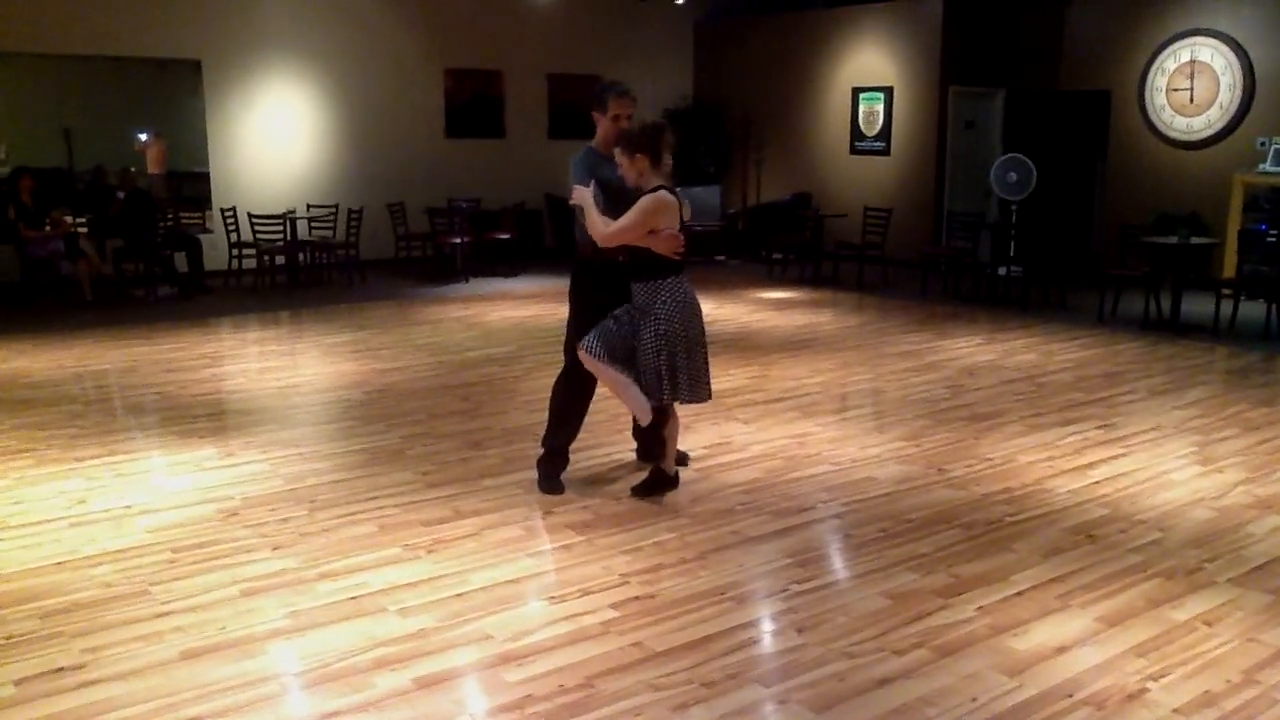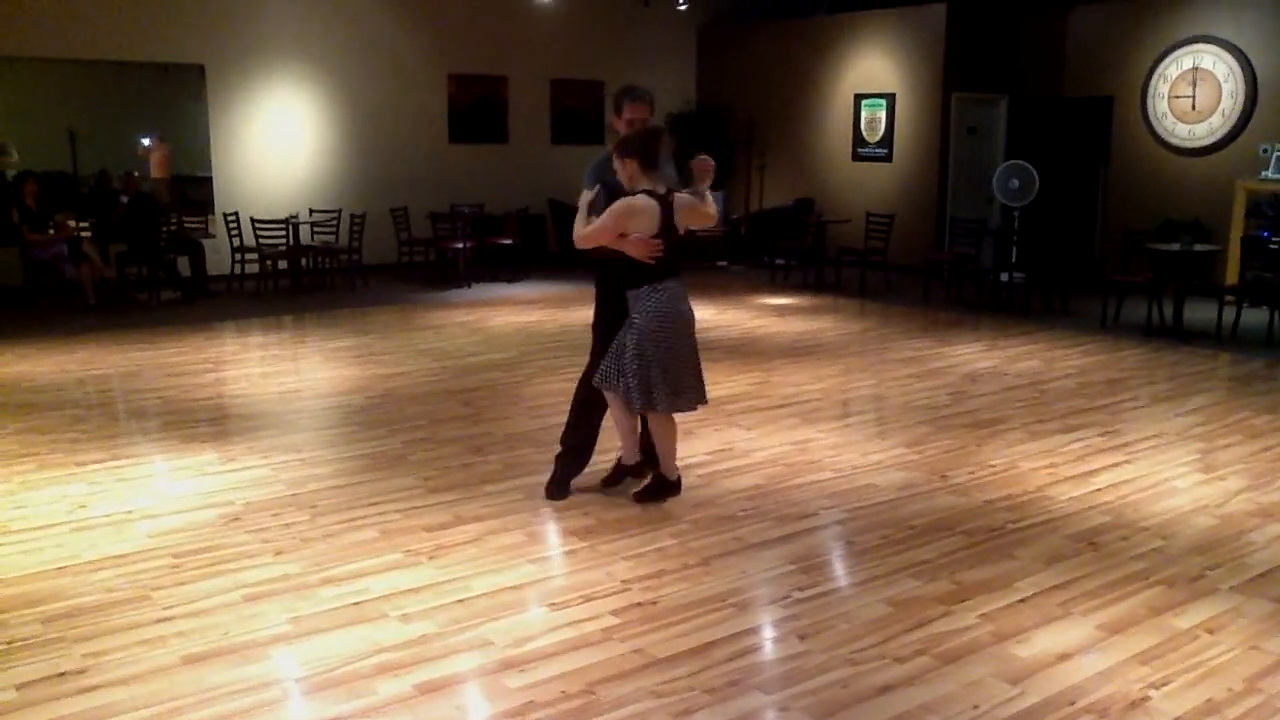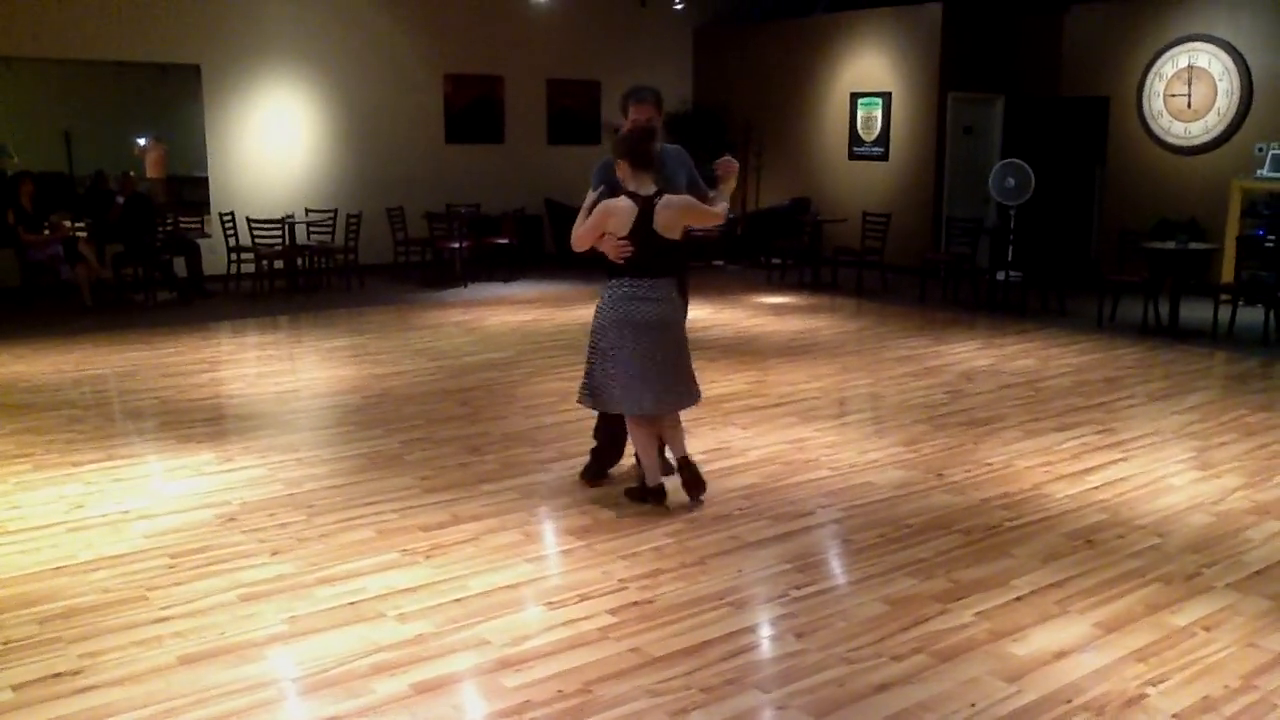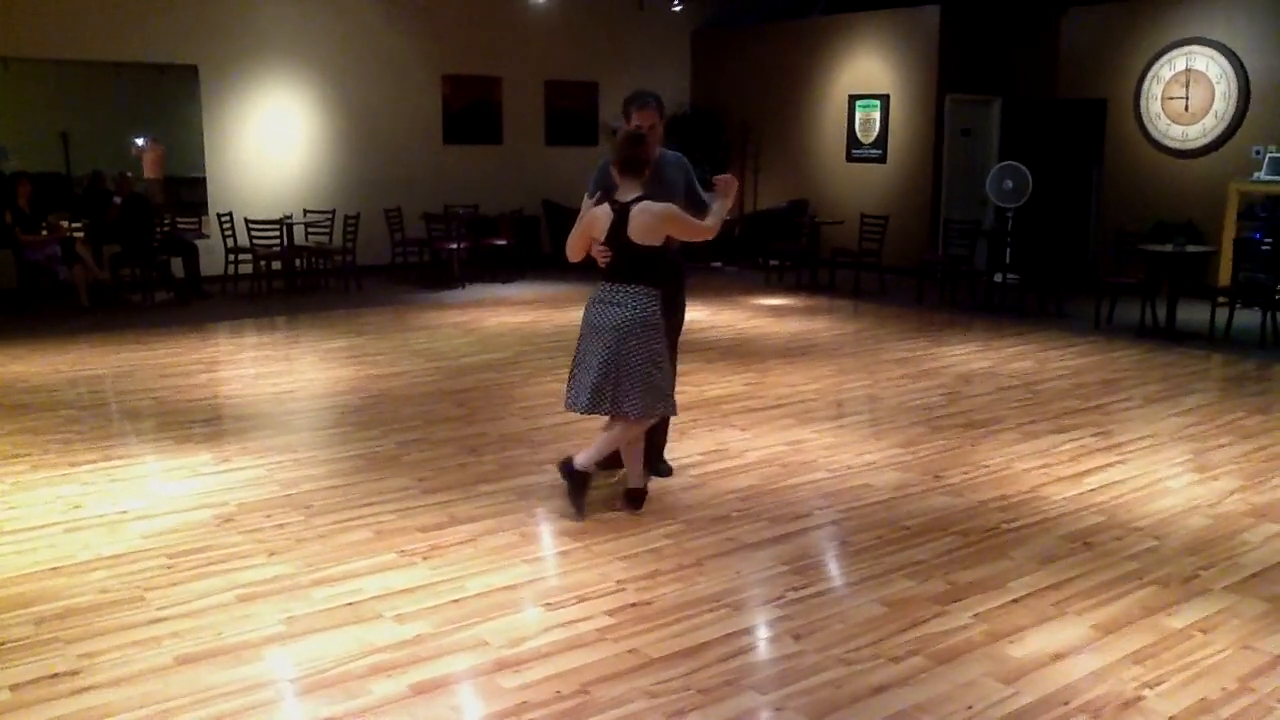
dt=0.4s
person 1, frame 1
right shoulder: (585, 165)
right wrist: (652, 241)
right hip: (597, 276)
right knee: (580, 369)
left ankle: (651, 443)
right ankle: (552, 460)
person 1, frame 2
left shoulder: (662, 159)
right shoulder: (603, 169)
right wrist: (626, 245)
right hip: (619, 278)
right knee: (602, 370)
left ankle: (646, 453)
right ankle: (568, 464)
person 1, frame 3
left shoulder: (677, 158)
right shoulder: (611, 168)
left elbow: (705, 208)
right elbow: (588, 225)
left wrist: (727, 183)
right wrist: (604, 244)
left hip: (671, 273)
left ankle: (652, 450)
right ankle: (604, 455)
person 1, frame 4
left shoulder: (677, 165)
right shoulder: (609, 171)
left elbow: (702, 218)
right wrist: (596, 249)
left hip: (667, 275)
left ankle: (652, 450)
person 2, frame 1
left shoulder: (655, 201)
right shoulder: (666, 197)
left elbow: (606, 236)
left wrist: (587, 201)
left hip: (665, 303)
right hip: (648, 301)
left knee: (661, 396)
right knee: (590, 350)
left ankle: (667, 472)
right ankle: (652, 416)
person 2, frame 2
left shoulder: (630, 206)
right shoulder: (680, 202)
left elbow: (582, 240)
right elbow: (711, 217)
left wrist: (585, 204)
right wrist: (704, 187)
left hip: (650, 309)
right hip: (667, 303)
left knee: (652, 401)
right knee: (616, 384)
left ankle: (669, 478)
right ankle: (632, 457)
person 2, frame 3
left shoulder: (611, 208)
right shoulder: (677, 206)
left elbow: (578, 243)
right elbow: (718, 216)
left wrist: (588, 204)
right wrist: (726, 189)
left hip: (620, 306)
right hip: (664, 305)
left knee: (630, 399)
right knee: (660, 394)
left ankle: (653, 482)
right ankle: (683, 461)
person 2, frame 4
left shoulder: (597, 215)
right shoulder: (660, 213)
left elbow: (573, 254)
right elbow: (707, 231)
right wrist: (724, 199)
left hip: (603, 309)
right hip: (640, 313)
left knee: (623, 406)
right knee: (642, 407)
left ankle: (635, 484)
right ankle: (581, 464)
